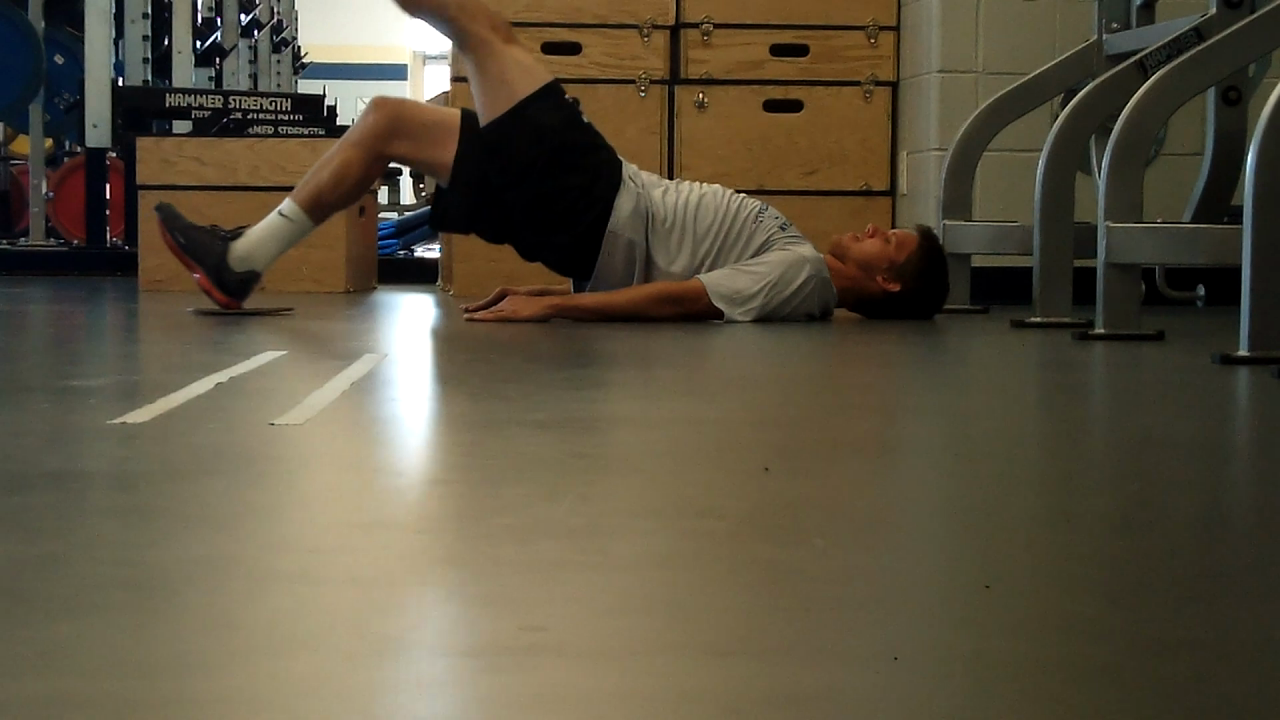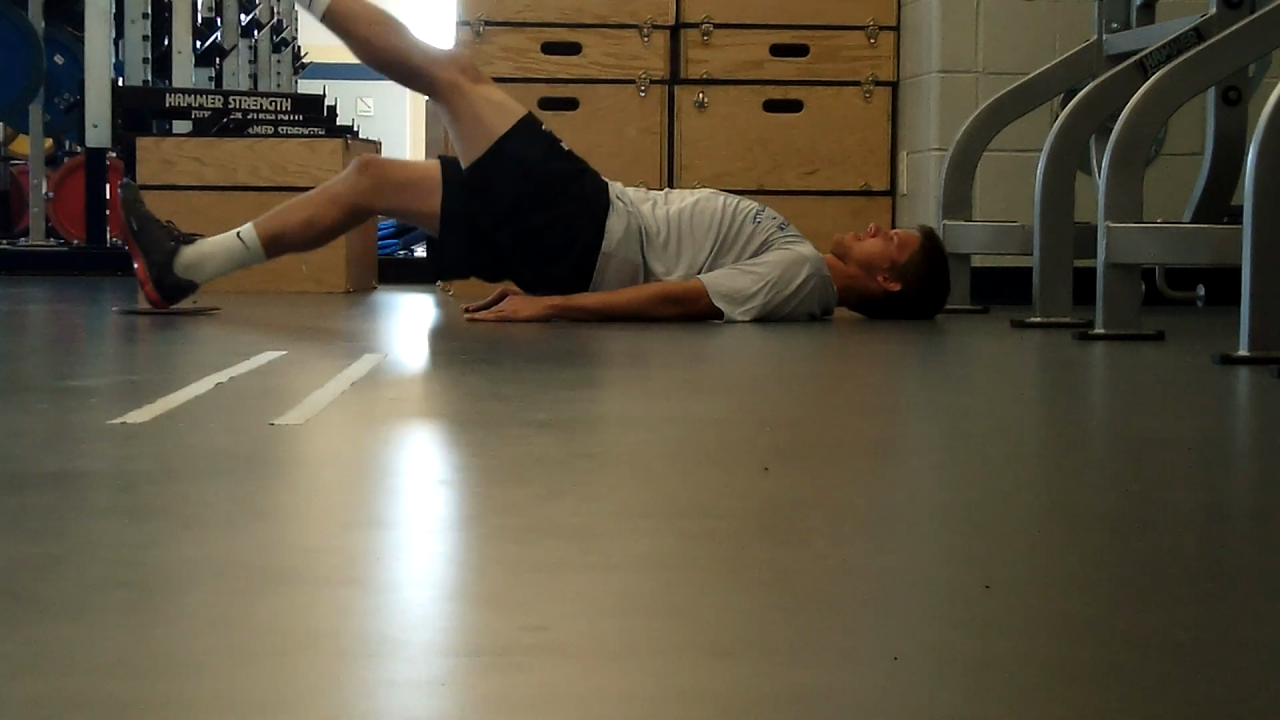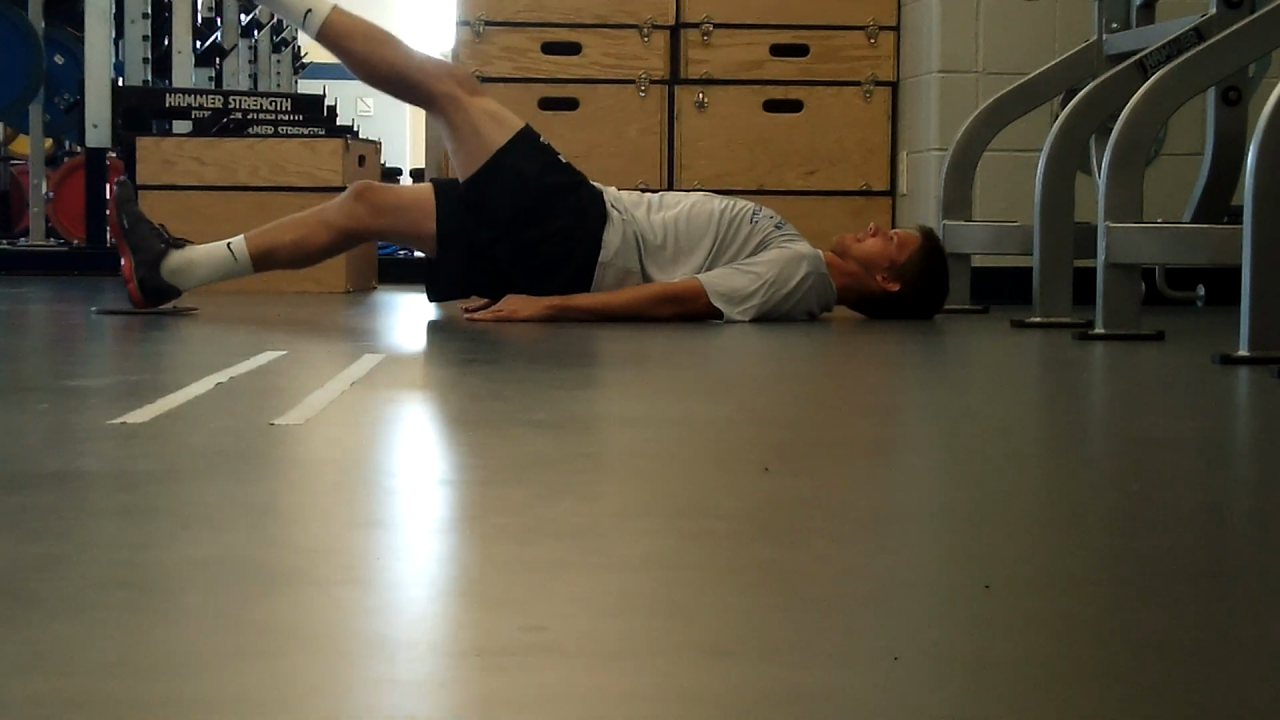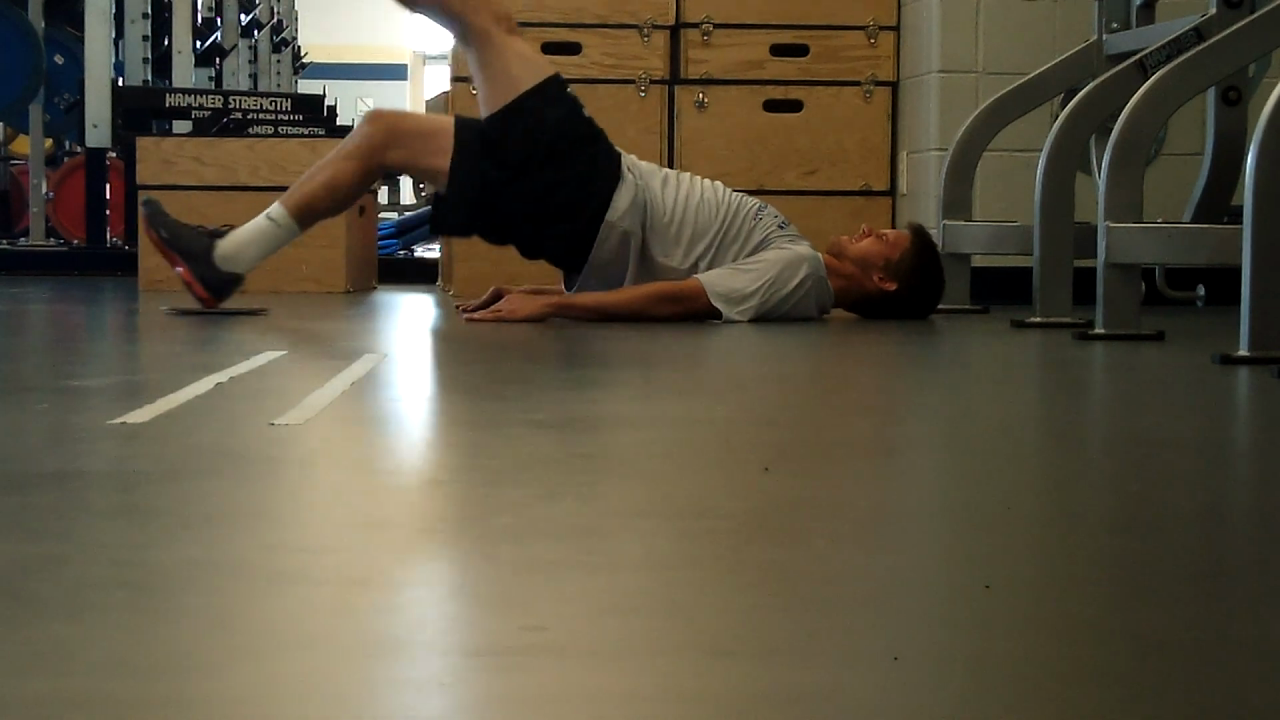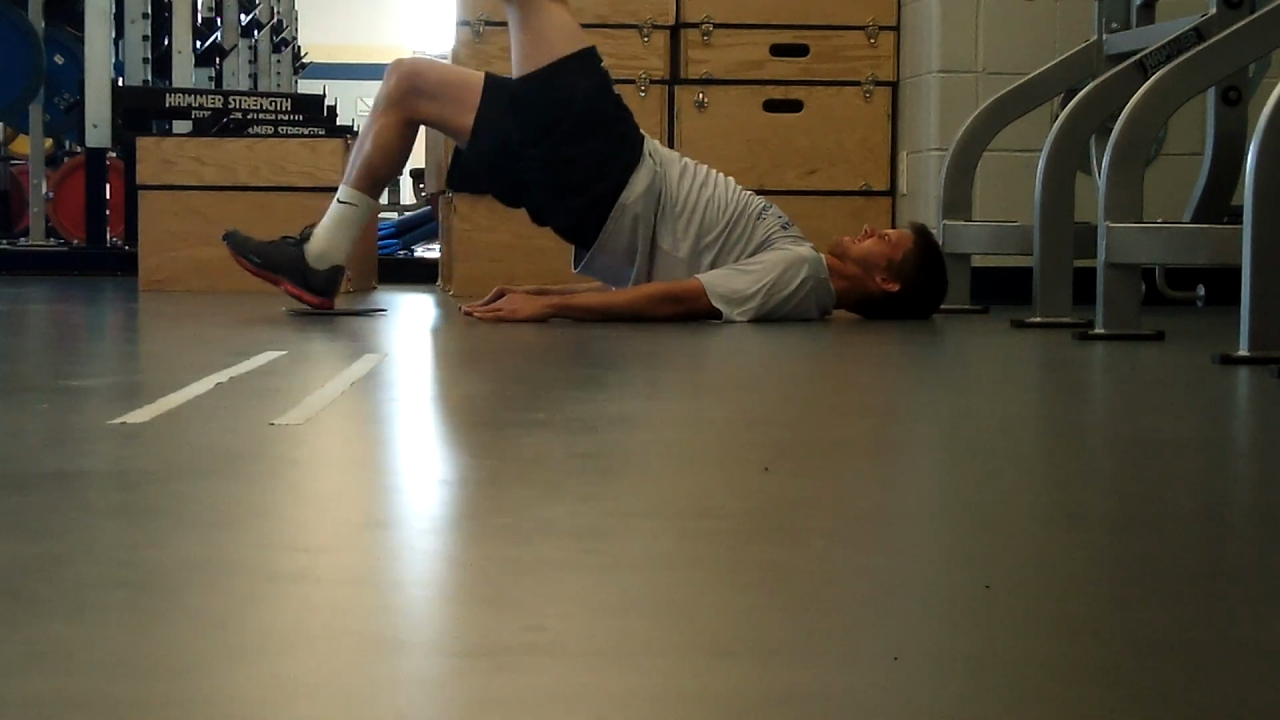
dt=0.3s
person 1, frame 1
left shoulder: (801, 273)
right shoulder: (797, 269)
left elbow: (677, 300)
left wrist: (551, 305)
right wrist: (560, 287)
left hip: (597, 210)
right hip: (599, 211)
right knee: (389, 118)
right ankle: (245, 258)
person 1, frame 2
left shoulder: (798, 275)
right shoulder: (793, 263)
left elbow: (678, 299)
left wrist: (548, 305)
left hip: (587, 234)
right hip: (595, 228)
left knee: (454, 72)
right knee: (368, 178)
right ankle: (184, 265)
person 1, frame 3
left shoulder: (800, 271)
right shoulder: (794, 268)
left elbow: (676, 300)
left wrist: (548, 305)
left hip: (586, 243)
right hip: (594, 225)
left knee: (451, 87)
right knee: (365, 205)
right ankle: (172, 271)
person 1, frame 4
left shoulder: (799, 274)
right shoulder: (792, 265)
left elbow: (677, 300)
left wrist: (549, 304)
right wrist: (554, 287)
left hip: (592, 201)
right hip: (596, 207)
right knee: (380, 132)
right ankle: (229, 258)
person 1, frame 5
left shoulder: (799, 274)
right shoulder: (798, 268)
left elbow: (677, 302)
left wrist: (551, 306)
right hip: (605, 181)
right knee: (409, 82)
right ankle: (321, 257)
